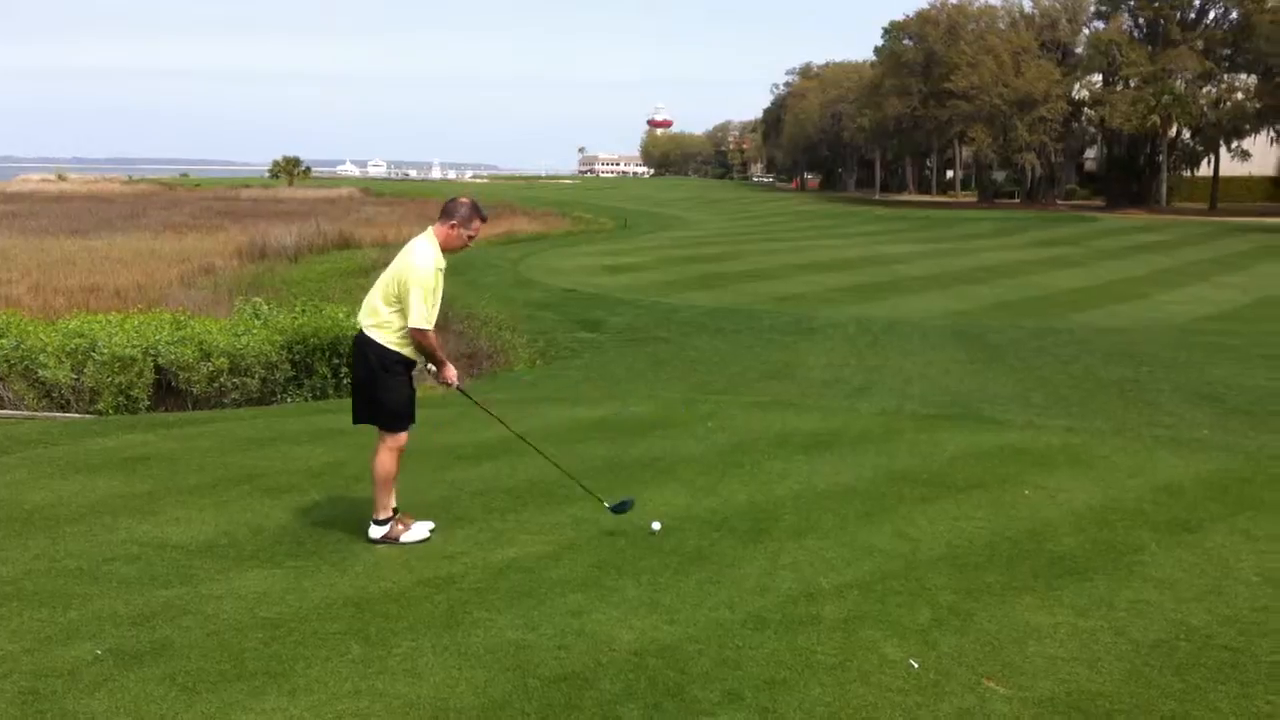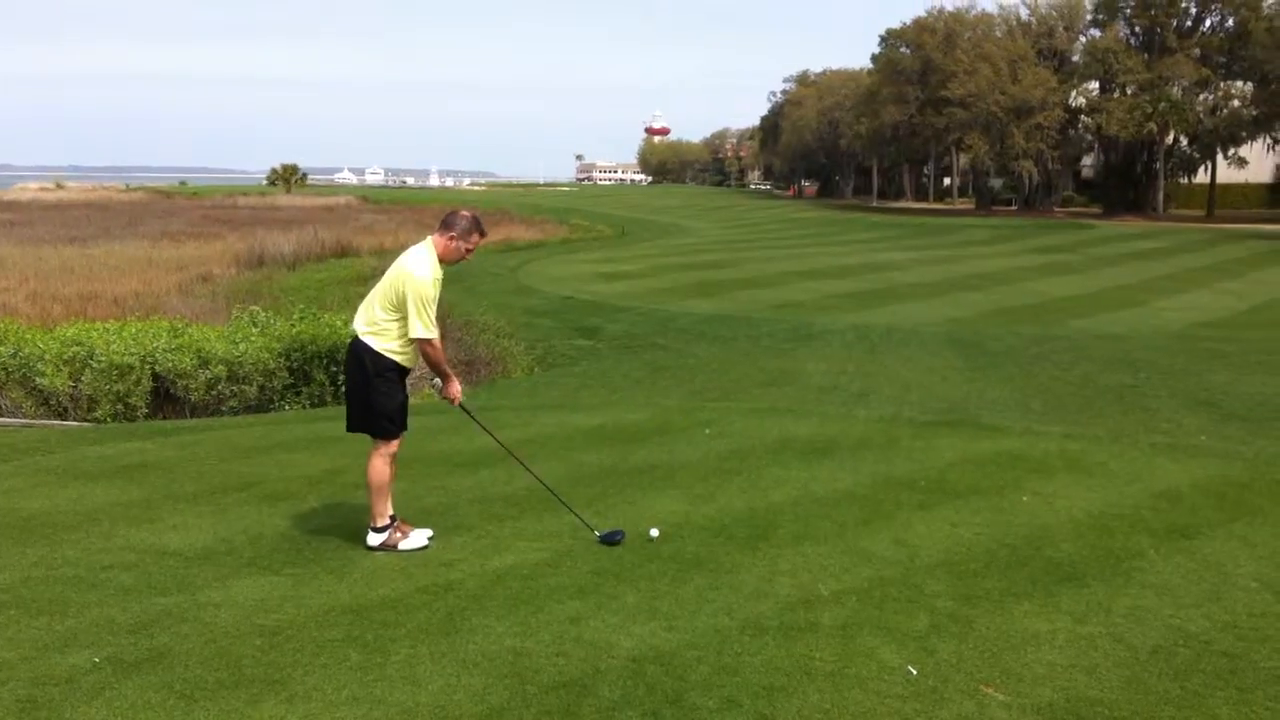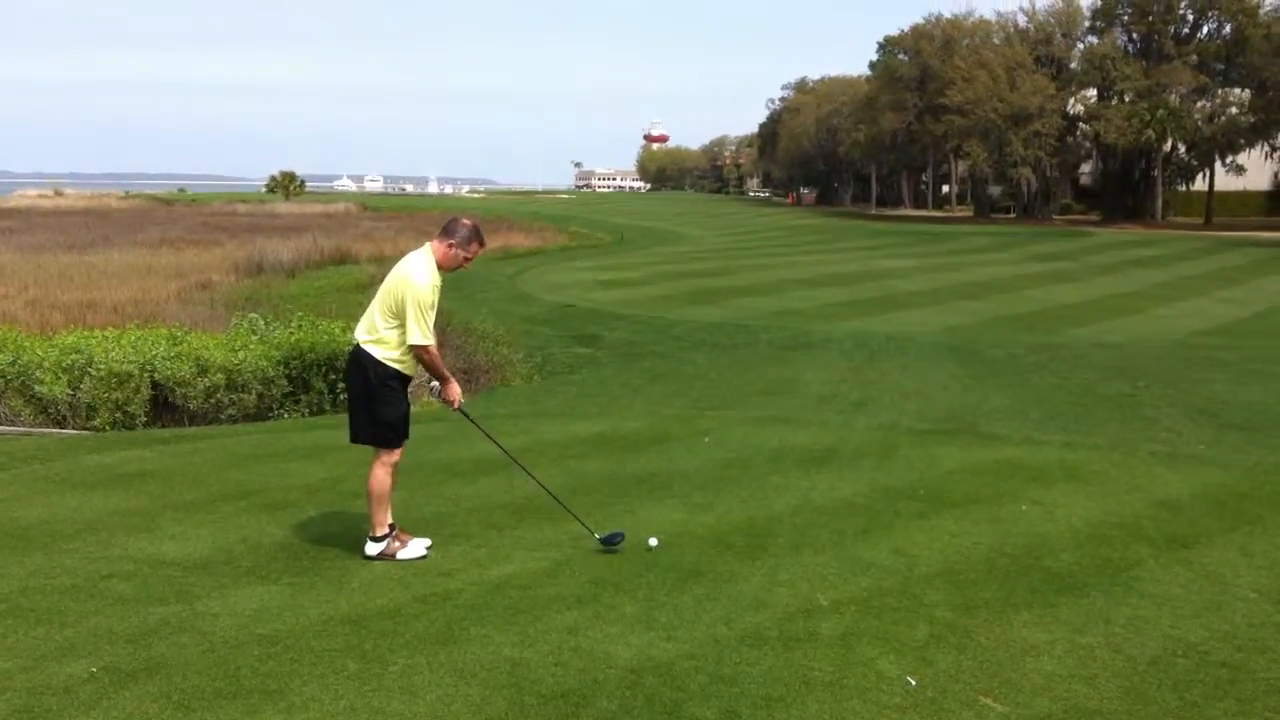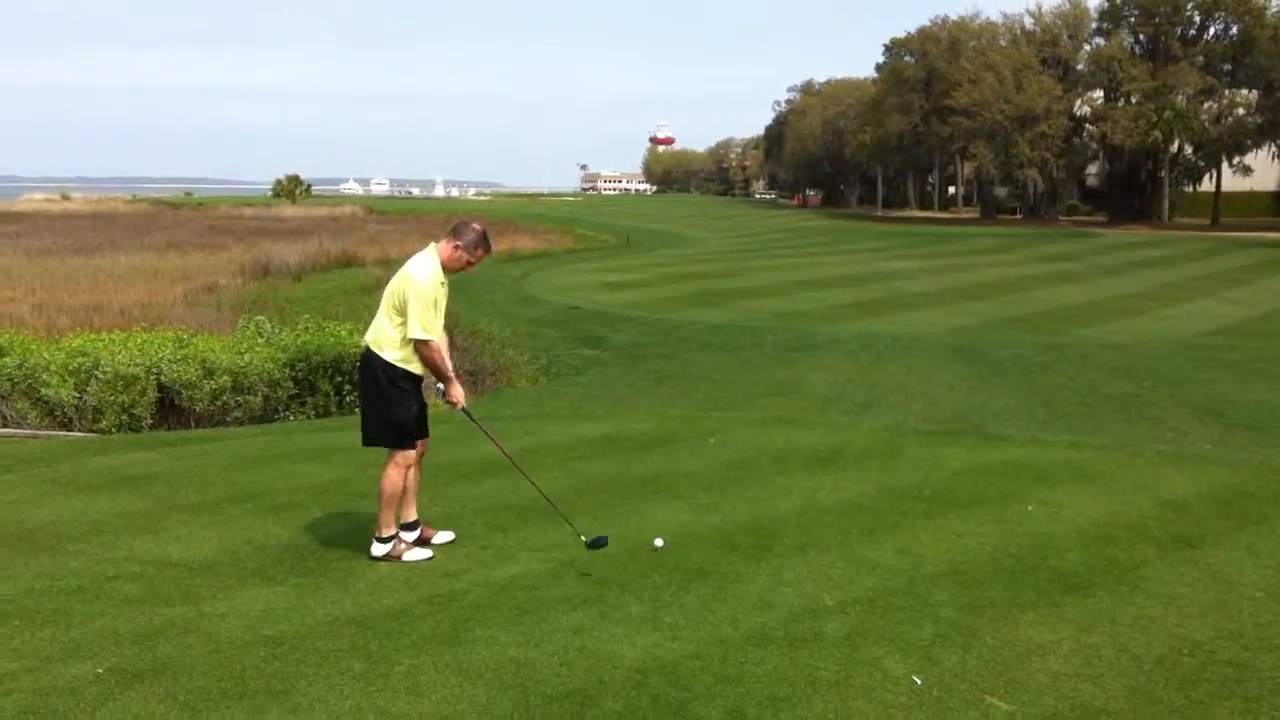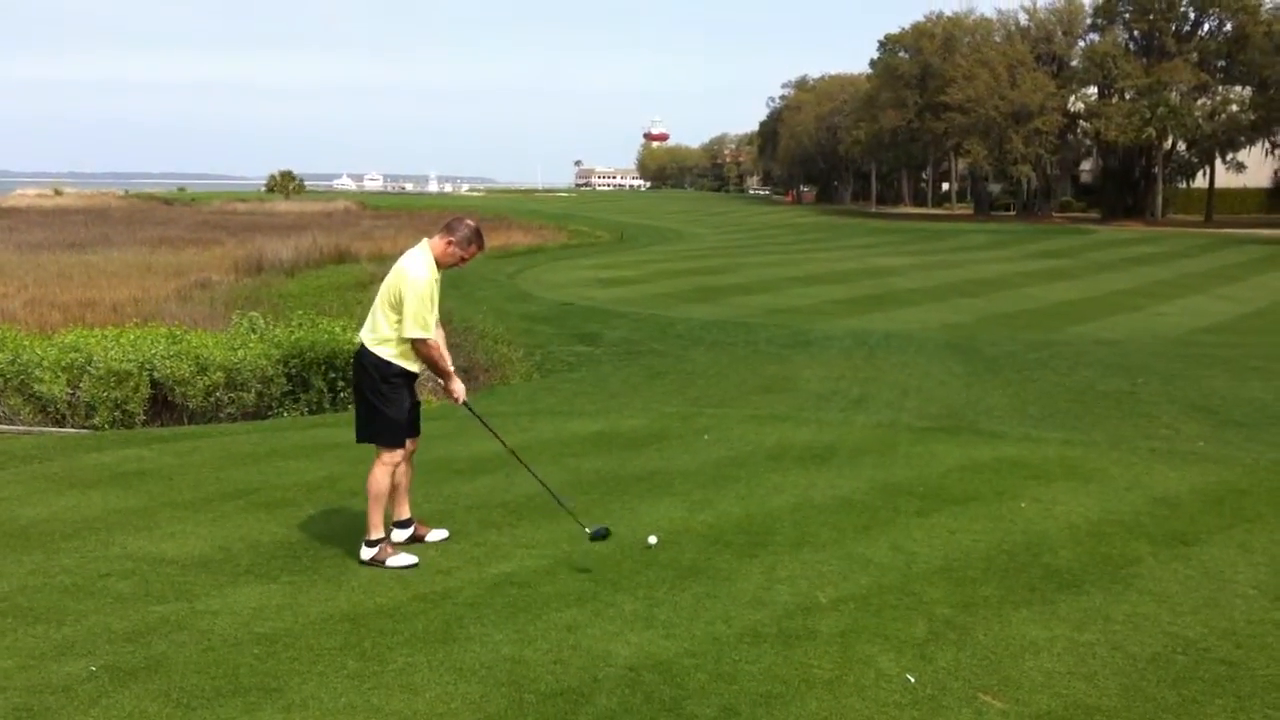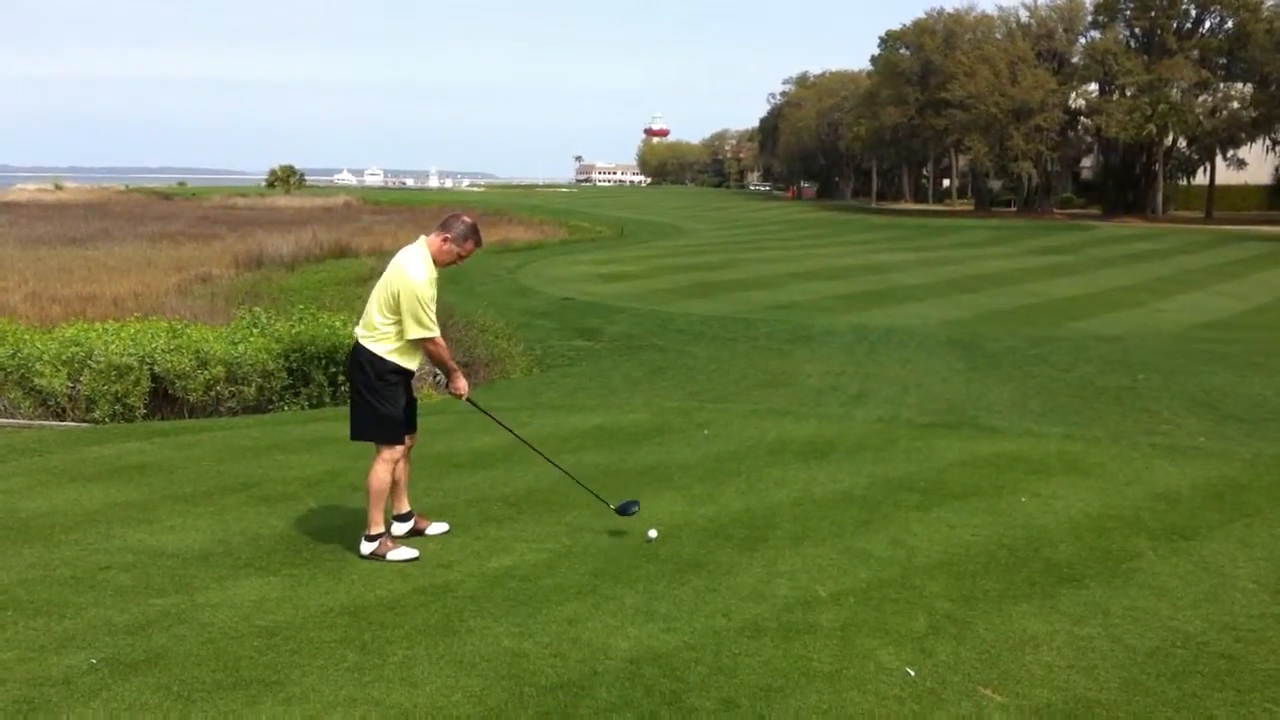
dt=0.4s
person 1, frame 1
left shoulder: (427, 248)
right shoulder: (424, 263)
left elbow: (420, 323)
right elbow: (420, 332)
left wrist: (437, 360)
right wrist: (442, 364)
left hip: (388, 350)
right hip: (382, 353)
left knee: (392, 436)
right knee: (394, 439)
left ankle: (389, 512)
right ankle: (381, 523)
person 1, frame 2
left shoulder: (425, 256)
right shoulder: (422, 273)
left elbow: (427, 332)
right elbow: (426, 341)
left wrist: (443, 374)
right wrist: (449, 379)
left hip: (386, 357)
right hip: (375, 359)
left knee: (391, 443)
right knee: (385, 446)
left ankle: (387, 519)
right ankle: (379, 530)
person 1, frame 3
left shoulder: (423, 262)
right shoulder: (421, 279)
left elbow: (422, 338)
right elbow: (422, 347)
left wrist: (441, 377)
right wrist: (447, 380)
left hip: (386, 365)
right hip: (377, 368)
left knee: (393, 452)
right knee: (387, 455)
left ankle: (387, 528)
right ankle: (378, 540)
person 1, frame 4
left shoulder: (434, 269)
right shoulder: (424, 277)
left elbow: (436, 332)
right elbow: (424, 343)
left wrist: (450, 374)
right wrist: (449, 381)
left hip: (402, 369)
right hip: (387, 370)
left knee: (417, 448)
right knee: (402, 455)
left ankle: (409, 527)
right ankle: (384, 540)
person 1, frame 5
left shoulder: (427, 264)
right shoulder: (418, 274)
left elbow: (433, 326)
right elbow: (422, 342)
left wrist: (450, 369)
right wrist: (448, 378)
left hip: (396, 366)
right hip: (381, 367)
left knee: (406, 446)
right knee: (390, 454)
left ankle: (403, 524)
right ankle: (374, 543)
person 1, frame 6
left shoulder: (419, 255)
right shoulder: (415, 275)
left elbow: (430, 329)
right elbow: (429, 339)
left wrist: (445, 368)
right wrist: (455, 374)
left hip: (392, 363)
right hip: (377, 365)
left knee: (405, 441)
right knee: (389, 450)
left ankle: (403, 517)
right ankle: (374, 537)
